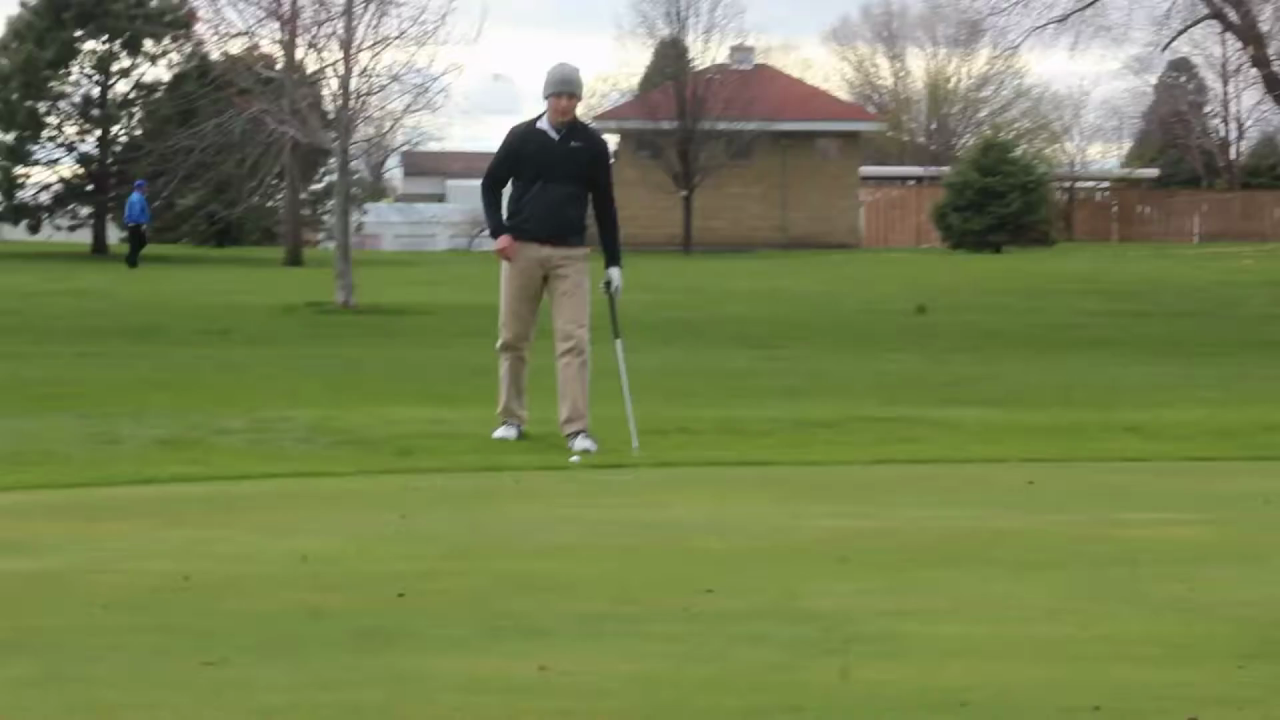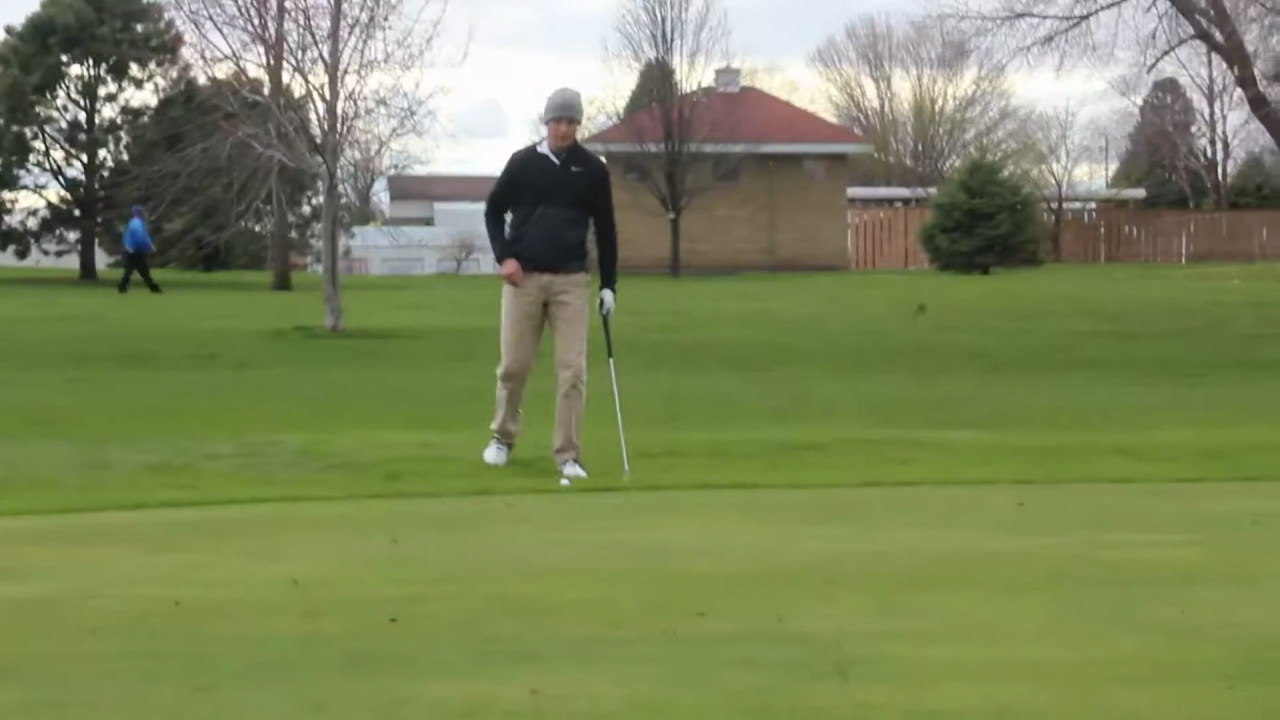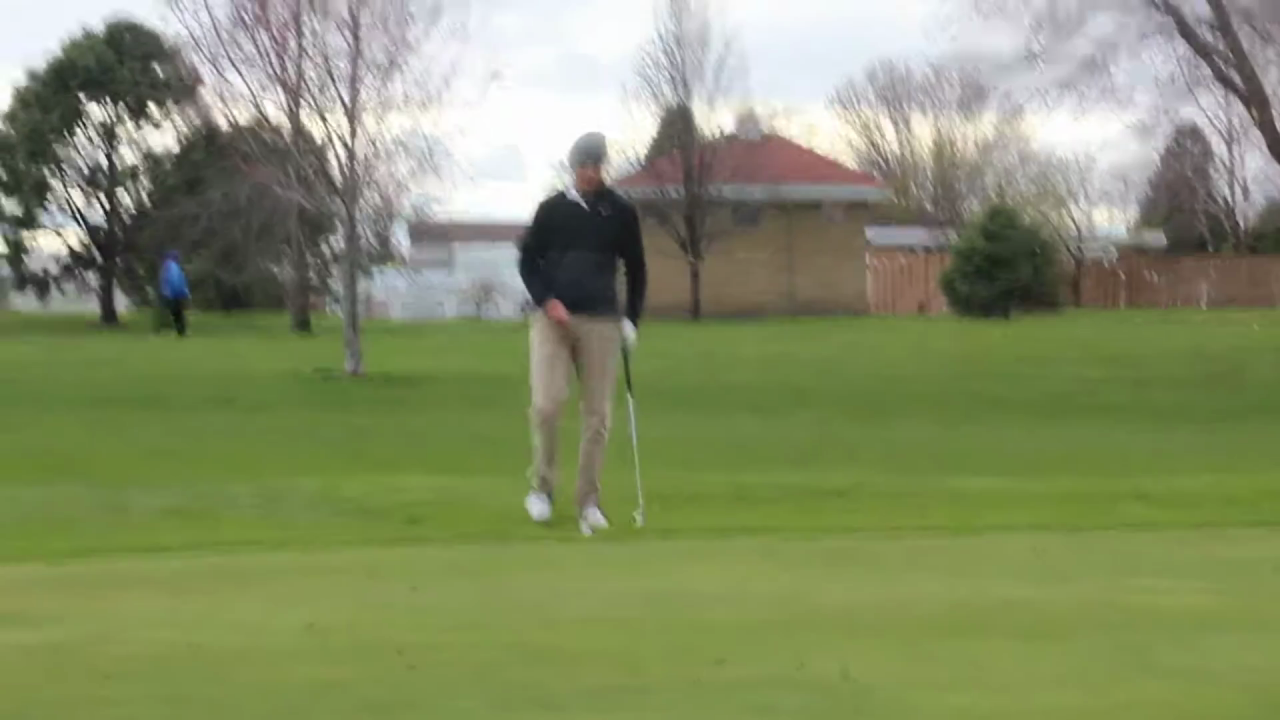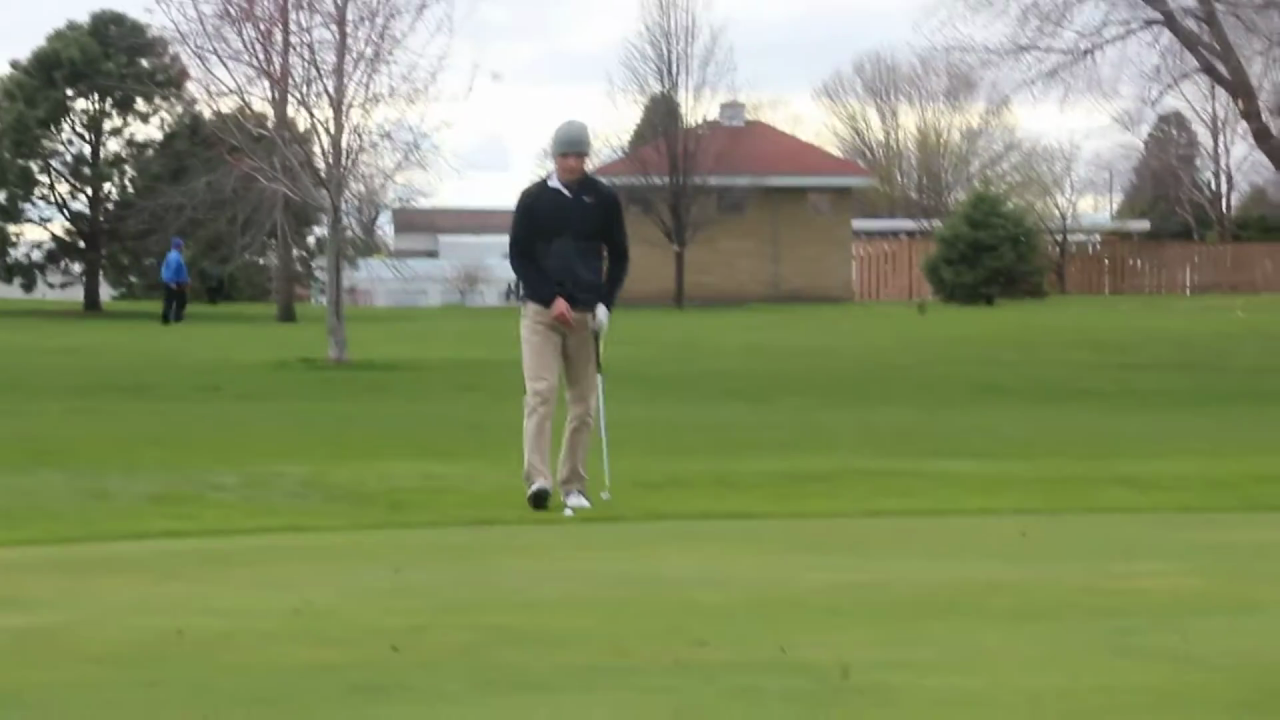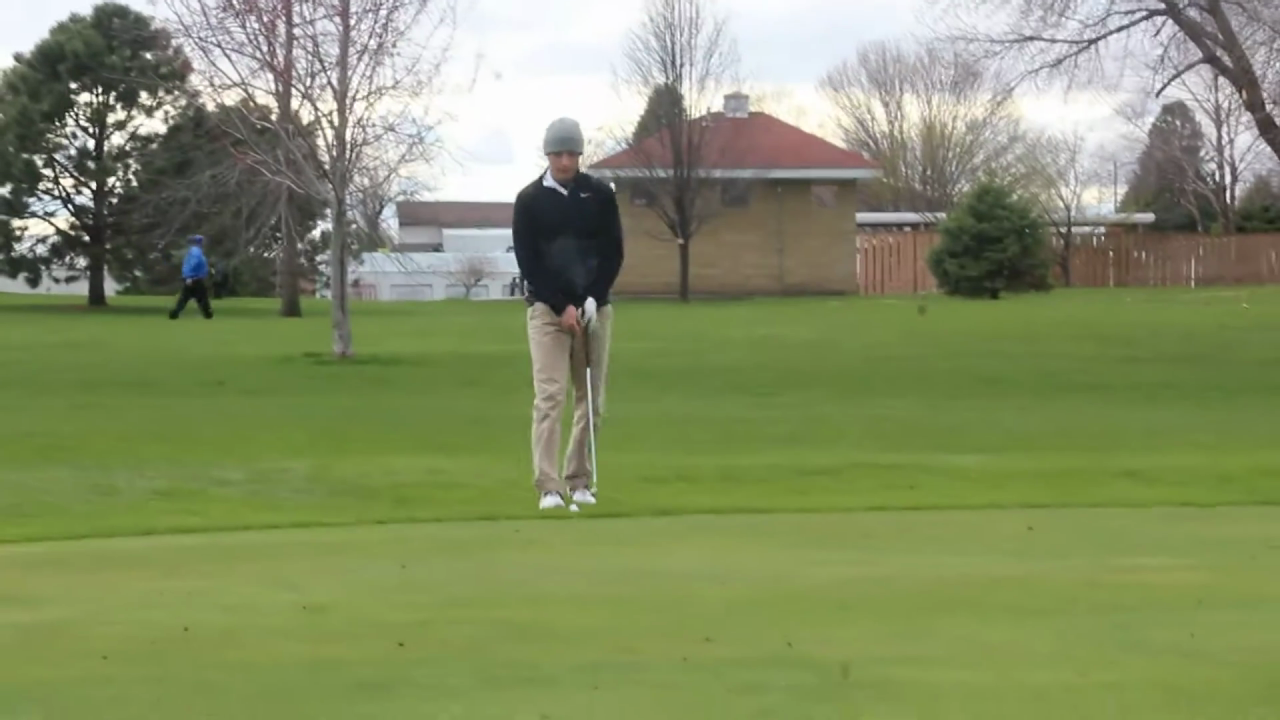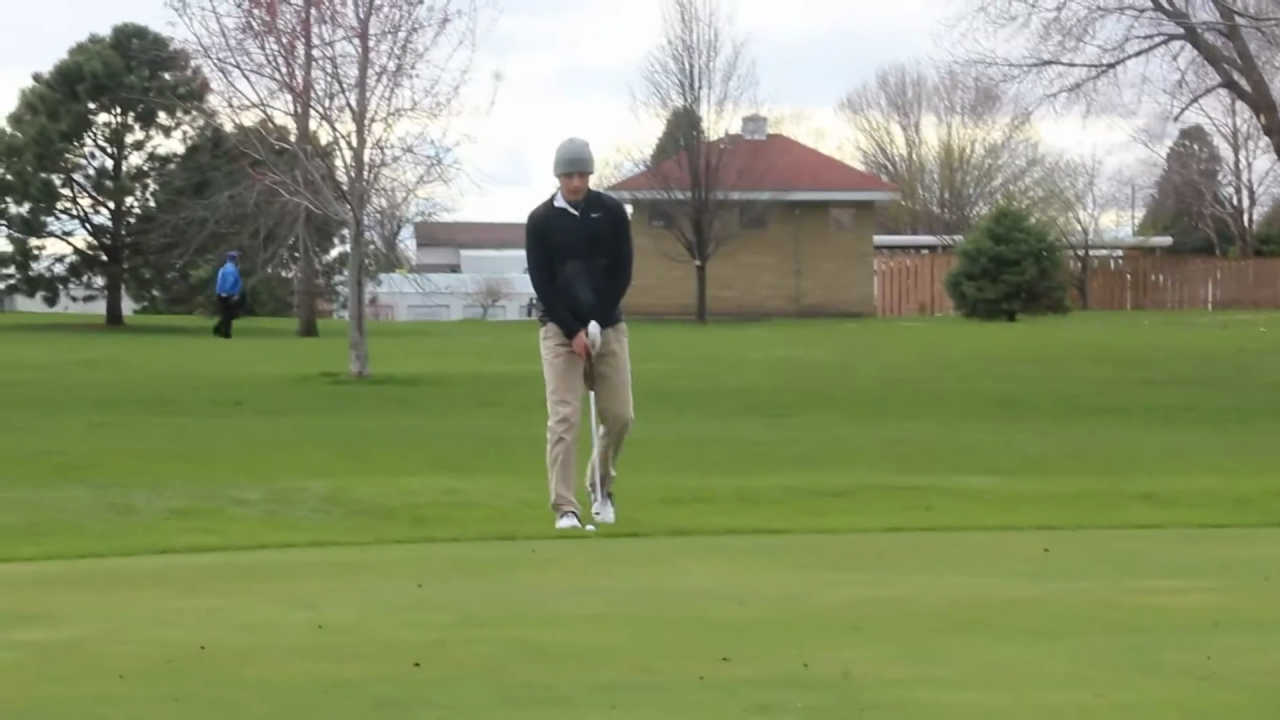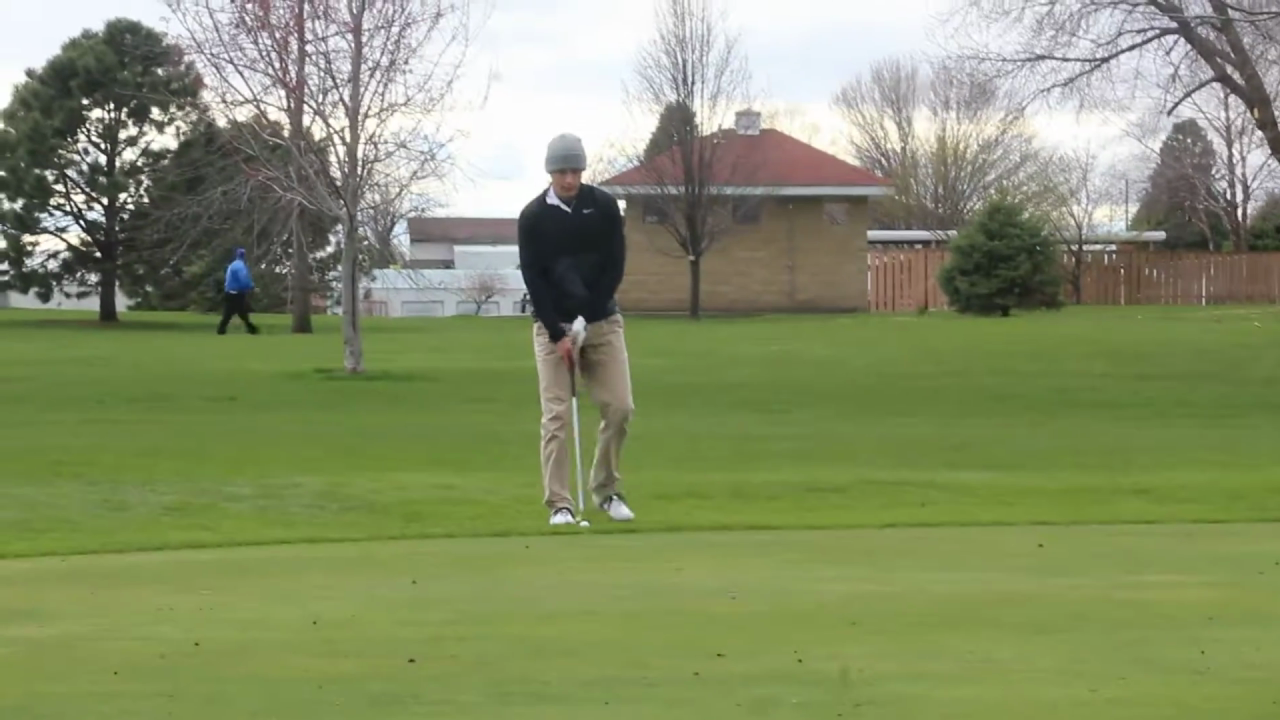
dt=0.2s
person 1, frame 1
left shoulder: (592, 144)
right shoulder: (521, 137)
left elbow: (605, 204)
right elbow: (491, 185)
left wrist: (613, 261)
right wrist: (498, 231)
left hip: (570, 252)
right hip: (522, 249)
left knee: (574, 340)
right knee: (512, 338)
left ankle: (576, 428)
right ankle: (511, 417)
person 1, frame 2
left shoulder: (593, 169)
right shoulder: (522, 162)
left elbow: (605, 229)
right elbow: (493, 210)
left wrist: (608, 285)
right wrist: (504, 256)
left hip: (572, 278)
right hip: (523, 277)
left knee: (571, 368)
right knee: (514, 363)
left ankle: (567, 454)
right ankle: (504, 434)
person 1, frame 3
left shoulder: (621, 211)
right shoulder: (551, 208)
left elbow: (636, 269)
right elbow: (527, 260)
left wrist: (631, 318)
right wrist: (547, 300)
left hip: (601, 322)
right hip: (553, 320)
left knee: (597, 414)
right knee: (547, 403)
left ankle: (588, 499)
right ankle: (541, 485)
person 1, frame 4
left shoulder: (605, 198)
right shoulder: (533, 198)
left elbow: (619, 256)
right elbow: (519, 255)
left wrist: (606, 302)
right wrist: (550, 298)
left hip: (588, 311)
right hip: (541, 309)
left knee: (584, 402)
right knee: (540, 394)
left ankle: (572, 484)
right ankle: (538, 481)
person 1, frame 5
left shoulder: (600, 193)
right shoulder: (529, 199)
left elbow: (614, 252)
right elbow: (527, 260)
left wrist: (594, 298)
right wrist: (562, 306)
left hip: (593, 308)
right hip: (547, 309)
left knee: (591, 400)
right knee: (550, 396)
left ankle: (579, 478)
right ankle: (549, 486)
person 1, frame 6
left shoulder: (612, 211)
right shoulder: (541, 220)
left elbow: (622, 273)
right elbow: (542, 282)
left wrist: (597, 322)
right wrist: (571, 332)
left hip: (609, 327)
right hip: (560, 329)
left knee: (620, 415)
right knee: (564, 418)
left ankle: (599, 485)
right ankle: (565, 507)
person 1, frame 7
left shoulder: (604, 206)
right shoulder: (533, 216)
left elbow: (614, 267)
right elbow: (534, 280)
left wrist: (586, 317)
right wrist: (556, 334)
left hip: (602, 321)
right hip: (553, 326)
left knee: (619, 408)
right knee: (557, 416)
left ankle: (606, 489)
right ankle: (560, 504)
